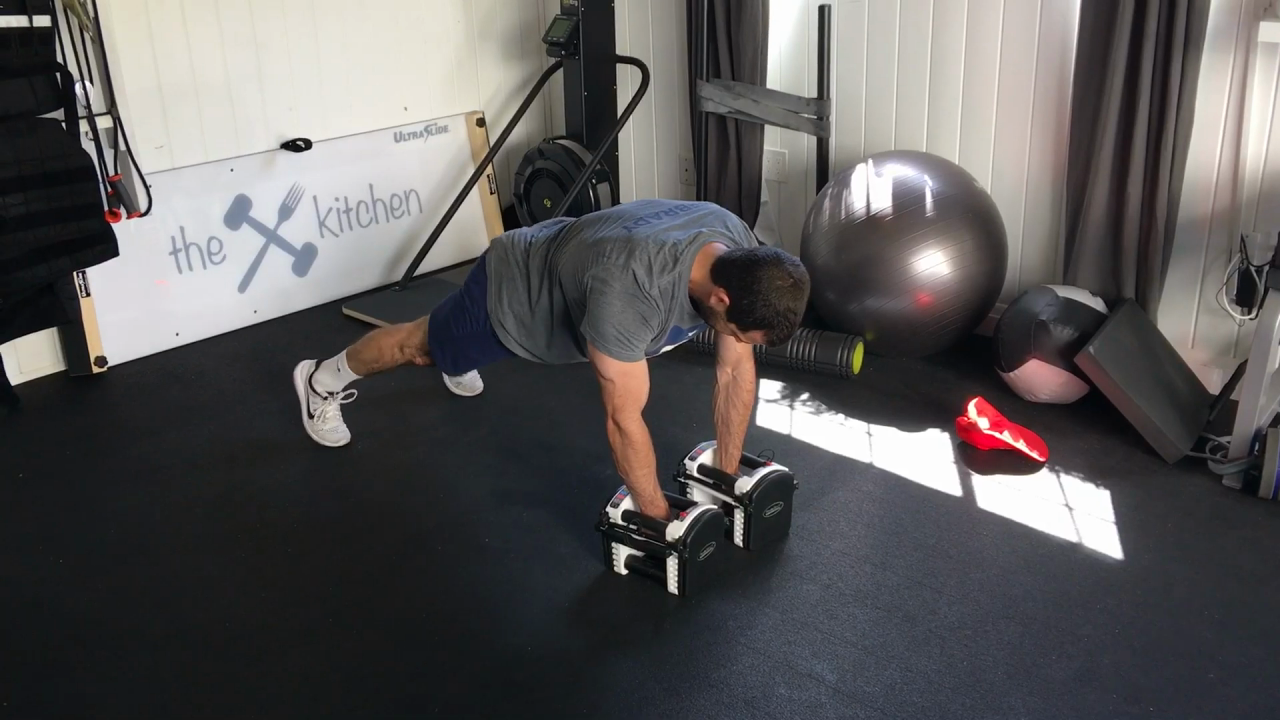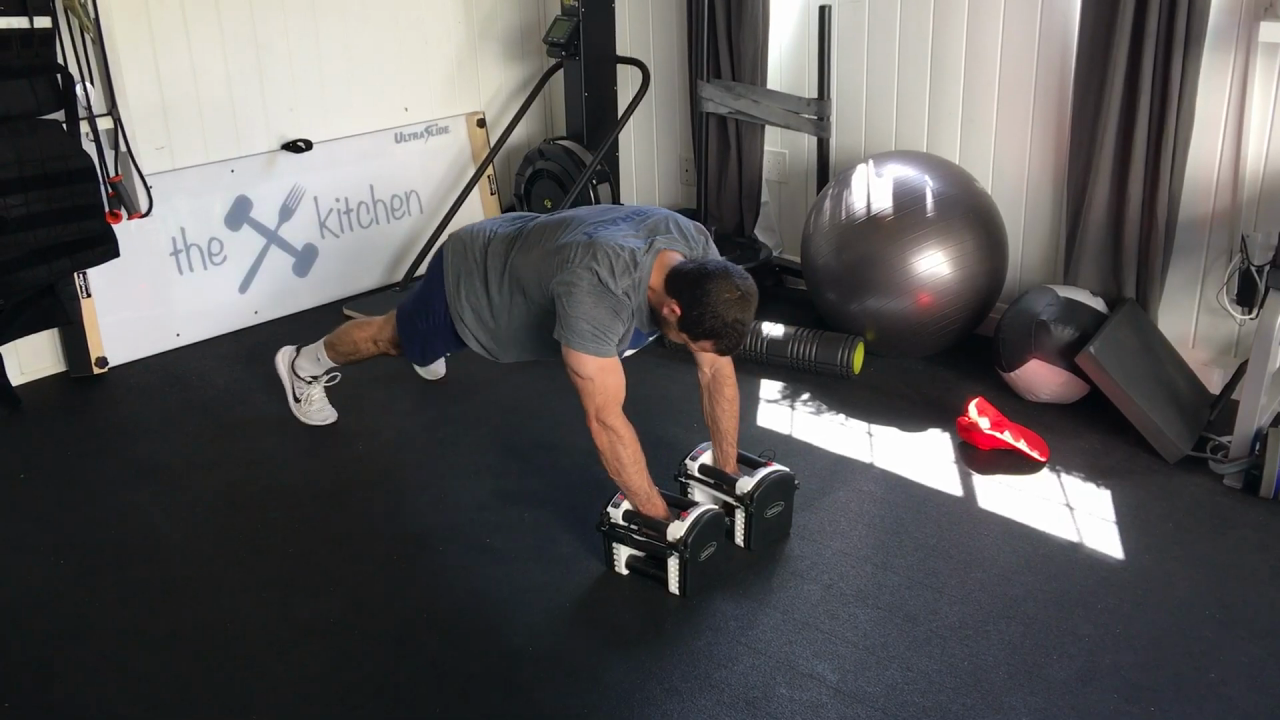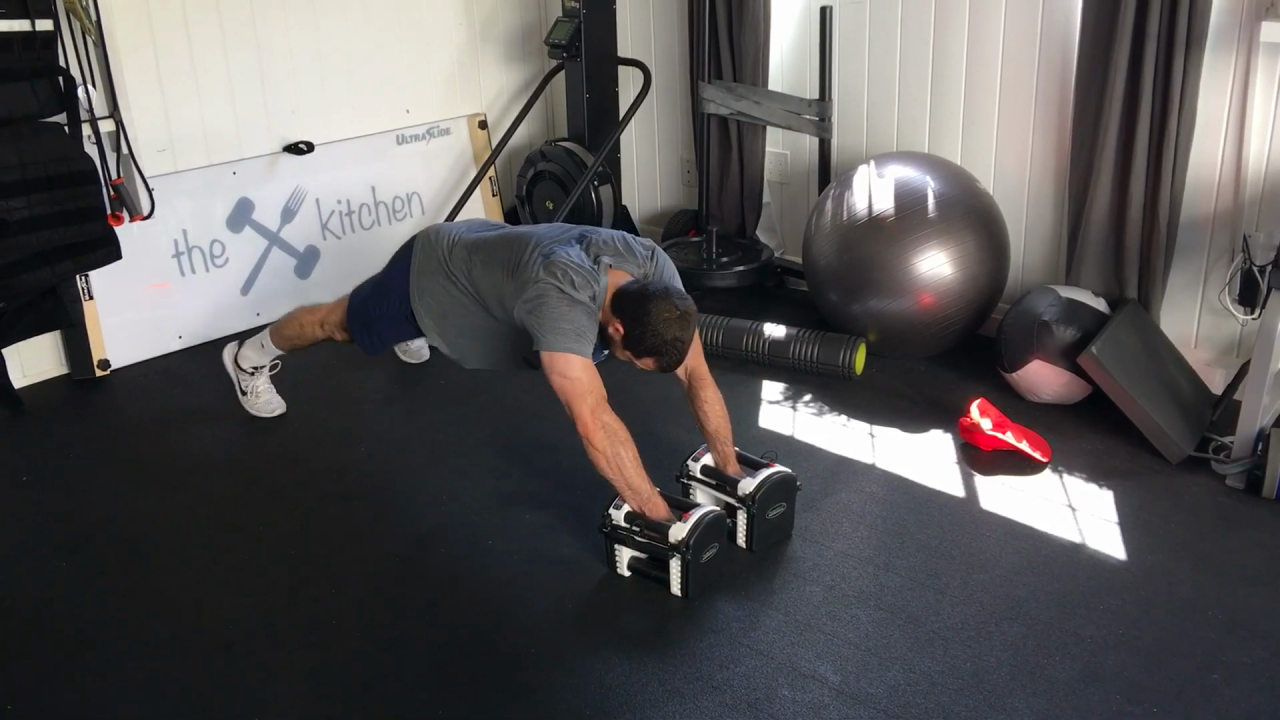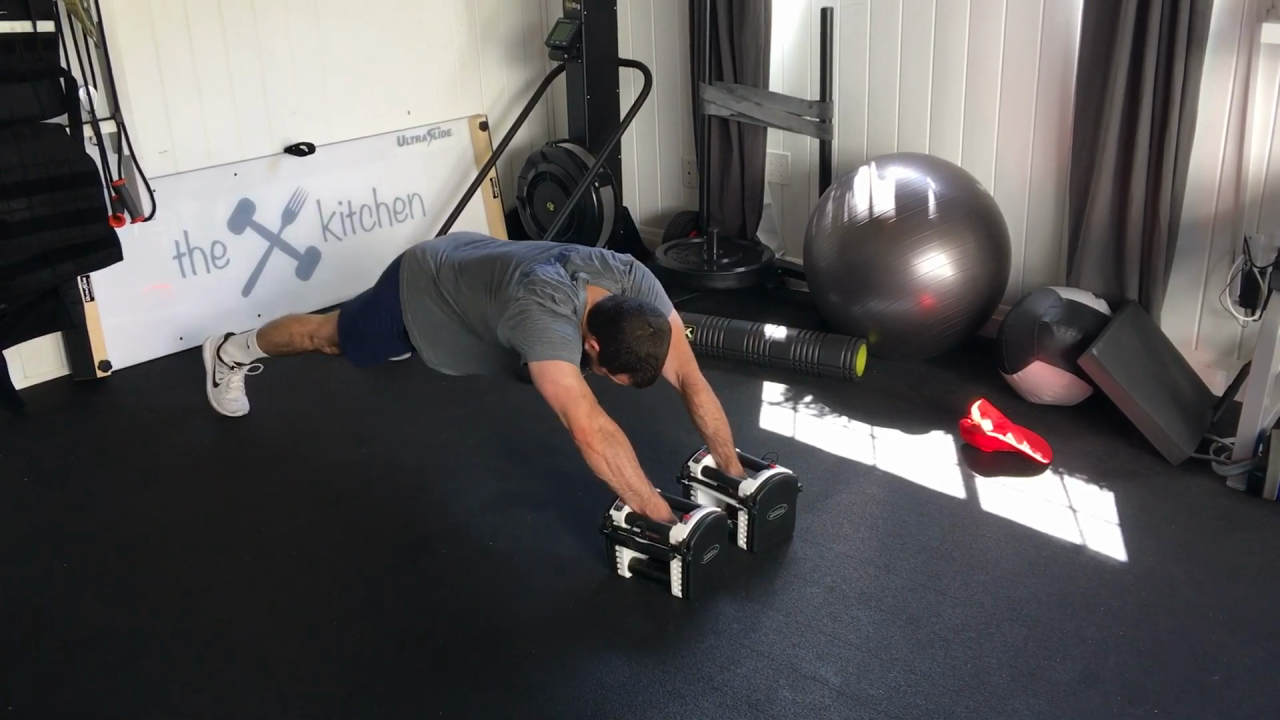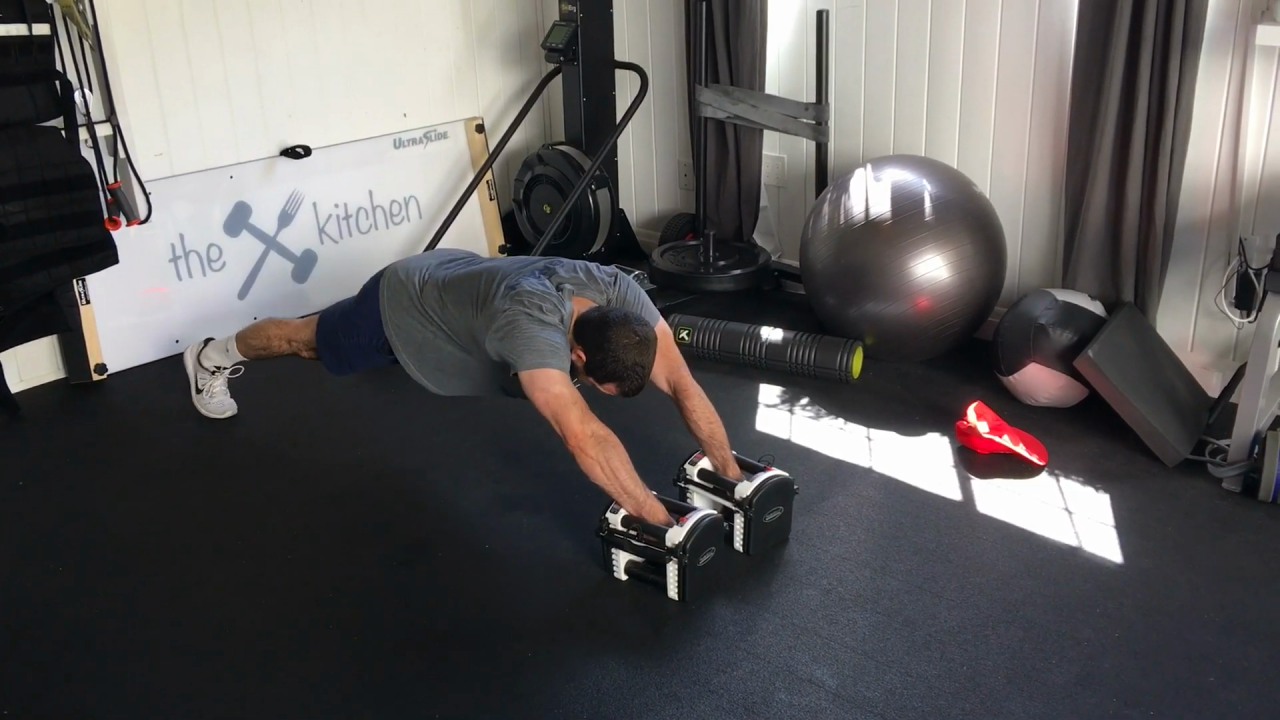
dt=0.7s
person 1, frame 1
left shoulder: (741, 251)
right shoulder: (629, 287)
left elbow: (736, 372)
right elbow: (624, 420)
left wrist: (727, 479)
right wrist: (660, 521)
left hip: (562, 271)
right hip: (514, 286)
right knee: (420, 343)
left ankle: (454, 361)
right ankle: (322, 380)
person 1, frame 2
left shoulder: (698, 250)
right shoulder: (597, 290)
left elbow: (716, 371)
right elbow: (605, 420)
left wrist: (729, 476)
right wrist: (661, 521)
left hip: (518, 251)
right hip: (472, 275)
right knee: (394, 337)
left ankle: (427, 348)
right ankle: (305, 365)
person 1, frame 3
left shoulder: (654, 268)
right shoulder: (563, 301)
left elbow: (697, 375)
right elbow: (594, 424)
left wrist: (732, 473)
right wrist: (660, 518)
left hip: (482, 254)
right hip: (434, 266)
right knee: (345, 321)
left ankle: (408, 331)
right ankle: (251, 353)
person 1, frame 4
left shoulder: (636, 282)
right shoulder: (545, 315)
left elbow: (691, 379)
right elbow: (589, 430)
left wrist: (735, 473)
right wrist: (665, 521)
left hip: (470, 262)
right hip: (422, 284)
right knee: (333, 337)
left ankle: (397, 341)
right ankle: (233, 352)
person 1, frame 5
left shoulder: (622, 295)
right shoulder: (533, 326)
left elbow: (683, 385)
right elbow: (583, 437)
left wrist: (732, 475)
right wrist: (661, 524)
left hip: (455, 277)
right hip: (403, 302)
right knee: (310, 340)
right ankle: (212, 357)
